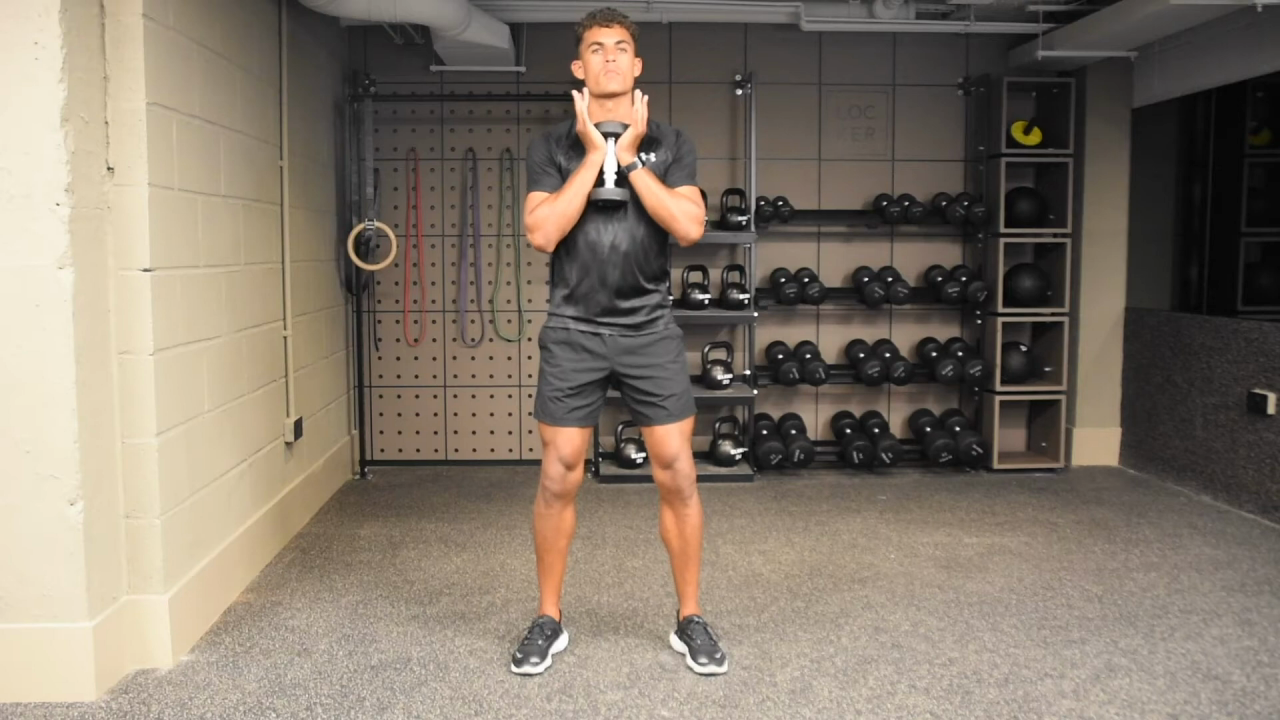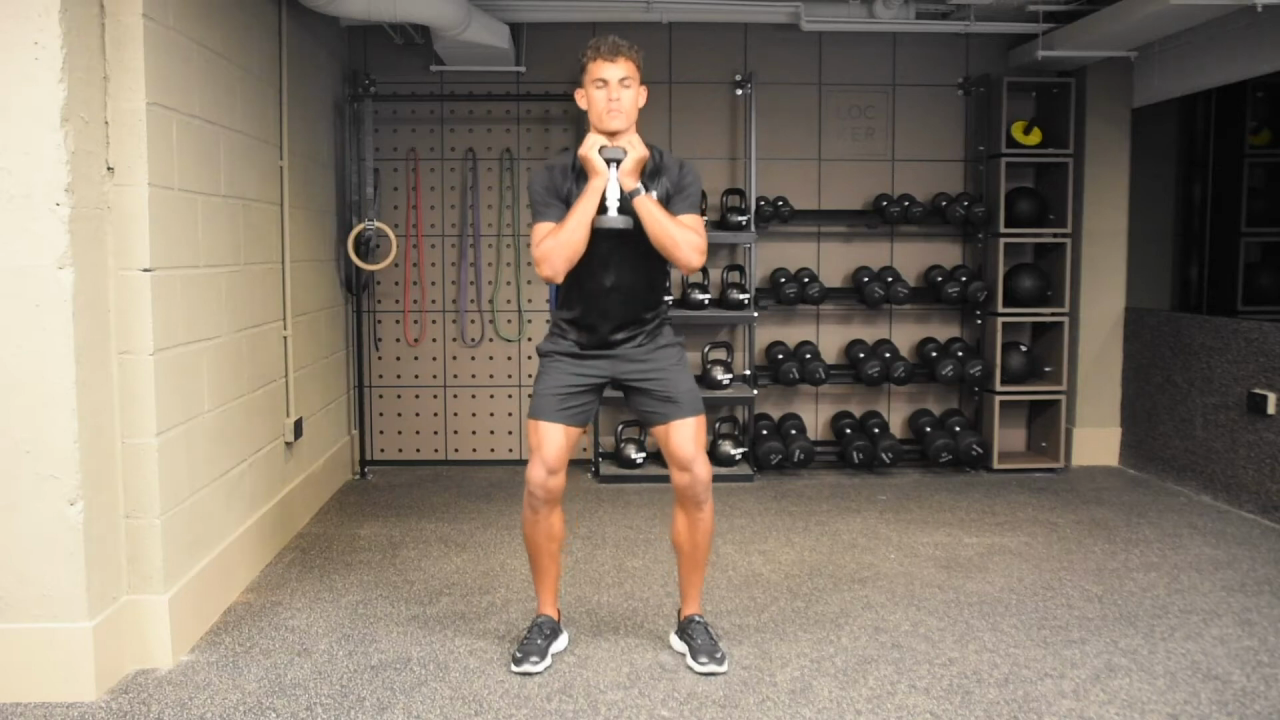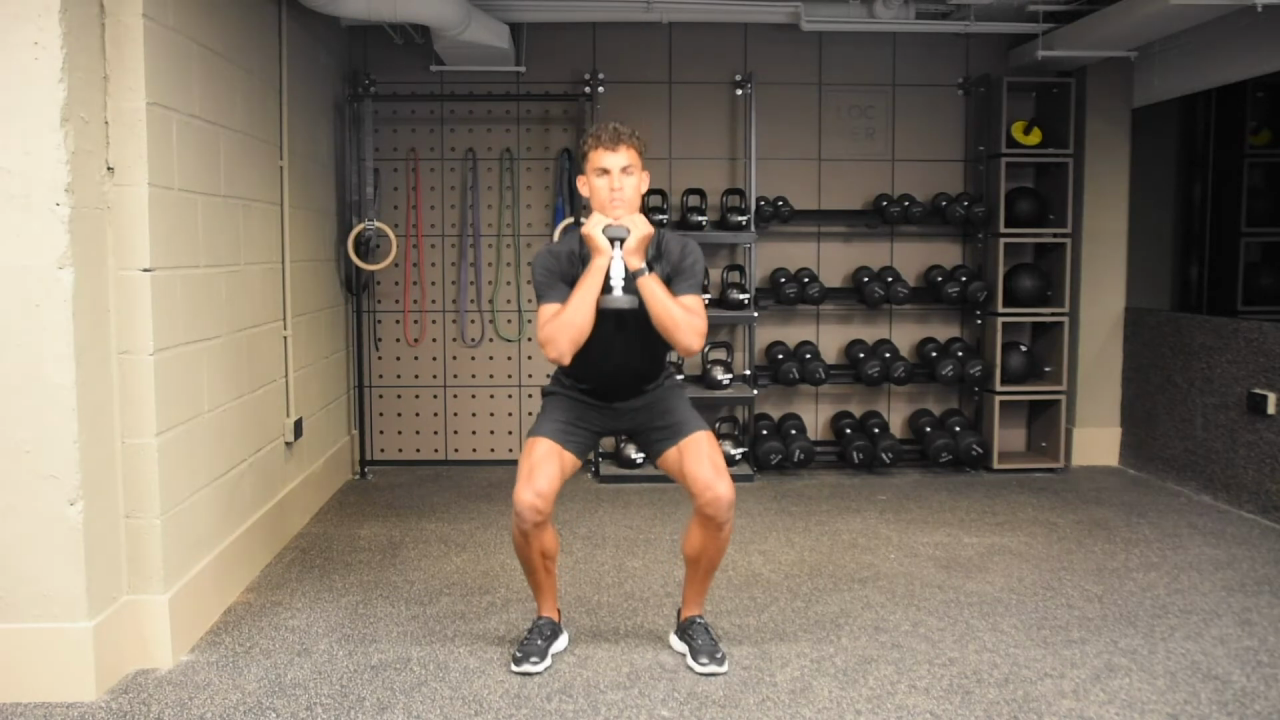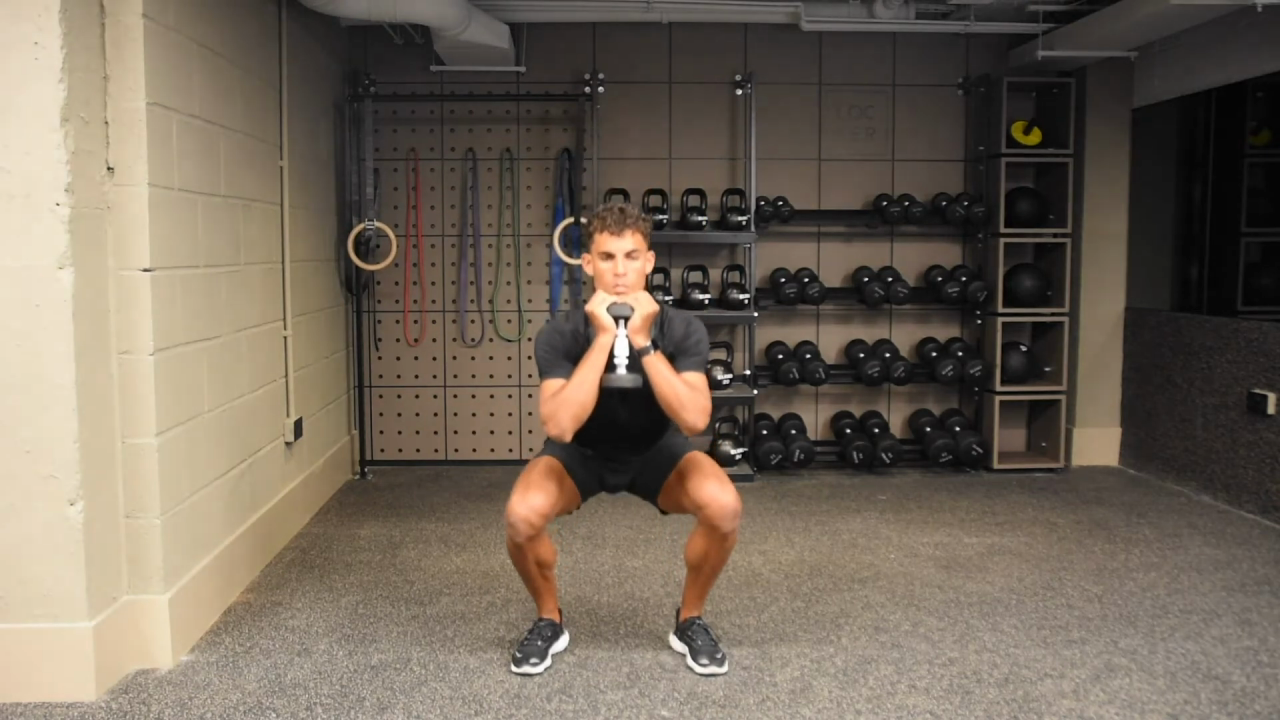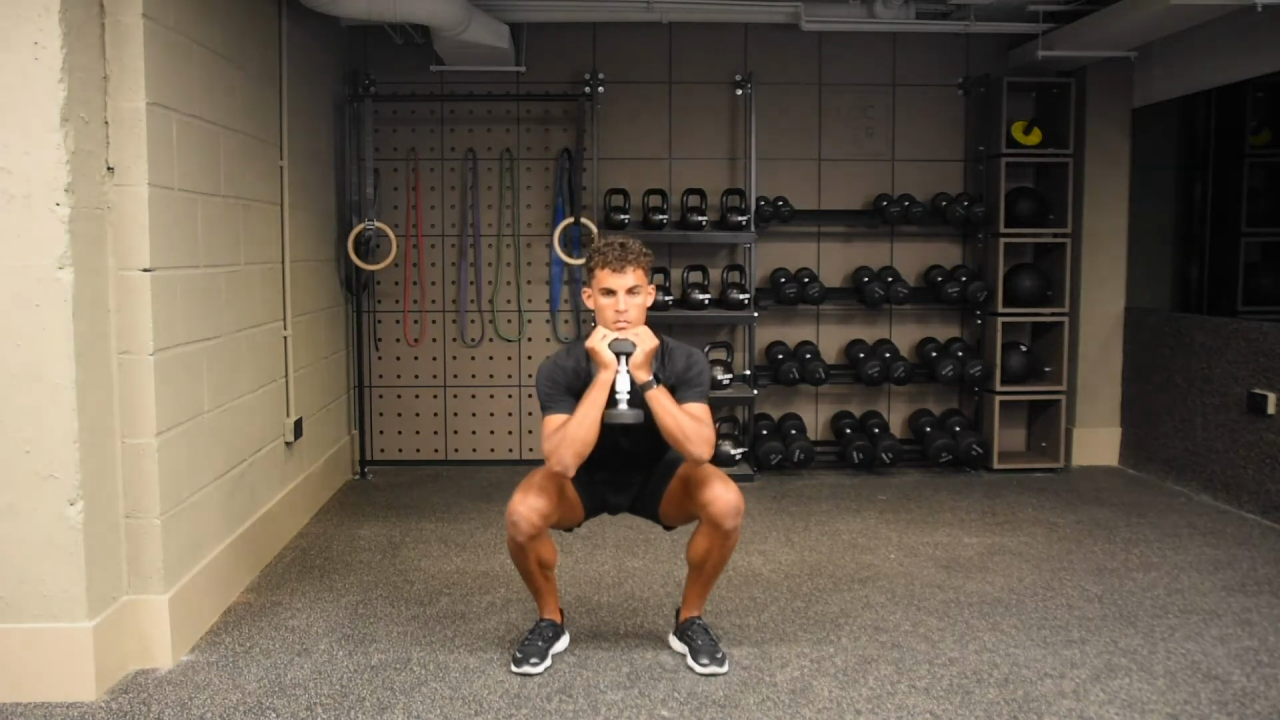
dt=0.7s
person 1, frame 1
left shoulder: (670, 143)
right shoulder: (552, 146)
left elbow: (690, 227)
right elbow: (542, 233)
left wrist: (629, 159)
right wrist: (594, 155)
left hip: (650, 330)
right hip: (574, 331)
left knee: (676, 474)
right knee: (560, 476)
left ankle: (690, 619)
right ankle: (548, 619)
person 1, frame 2
left shoulder: (674, 173)
right shoulder: (553, 177)
left elbow: (691, 256)
right elbow: (550, 265)
left wrist: (632, 185)
right wrist: (596, 182)
left hip: (650, 342)
right hip: (573, 345)
left knee: (693, 476)
right knee: (543, 480)
left ankle: (691, 619)
right ankle: (547, 619)
person 1, frame 3
left shoulder: (678, 253)
right shoulder: (557, 259)
left elbow: (691, 341)
right elbow: (557, 350)
left wrist: (637, 266)
right wrist: (599, 261)
left hip: (652, 393)
right hip: (577, 396)
left knee: (718, 496)
right knee: (529, 503)
left ankle: (690, 620)
right ankle: (548, 621)
person 1, frame 4
left shoulder: (682, 329)
right shoulder: (560, 334)
left elbow: (695, 420)
right elbow: (560, 427)
left wrist: (642, 343)
right wrist: (604, 339)
left hip: (655, 449)
right hip: (582, 452)
left knee: (723, 506)
right knee: (522, 514)
left ankle: (690, 620)
right ankle: (549, 621)
person 1, frame 5
left shoulder: (683, 361)
right shoulder: (562, 367)
left elbow: (700, 451)
right elbow: (561, 463)
left wrist: (644, 377)
right wrist: (604, 374)
left hip: (656, 472)
right hip: (586, 476)
left knee: (726, 503)
right knee: (523, 514)
left ankle: (689, 621)
right ankle: (550, 621)
